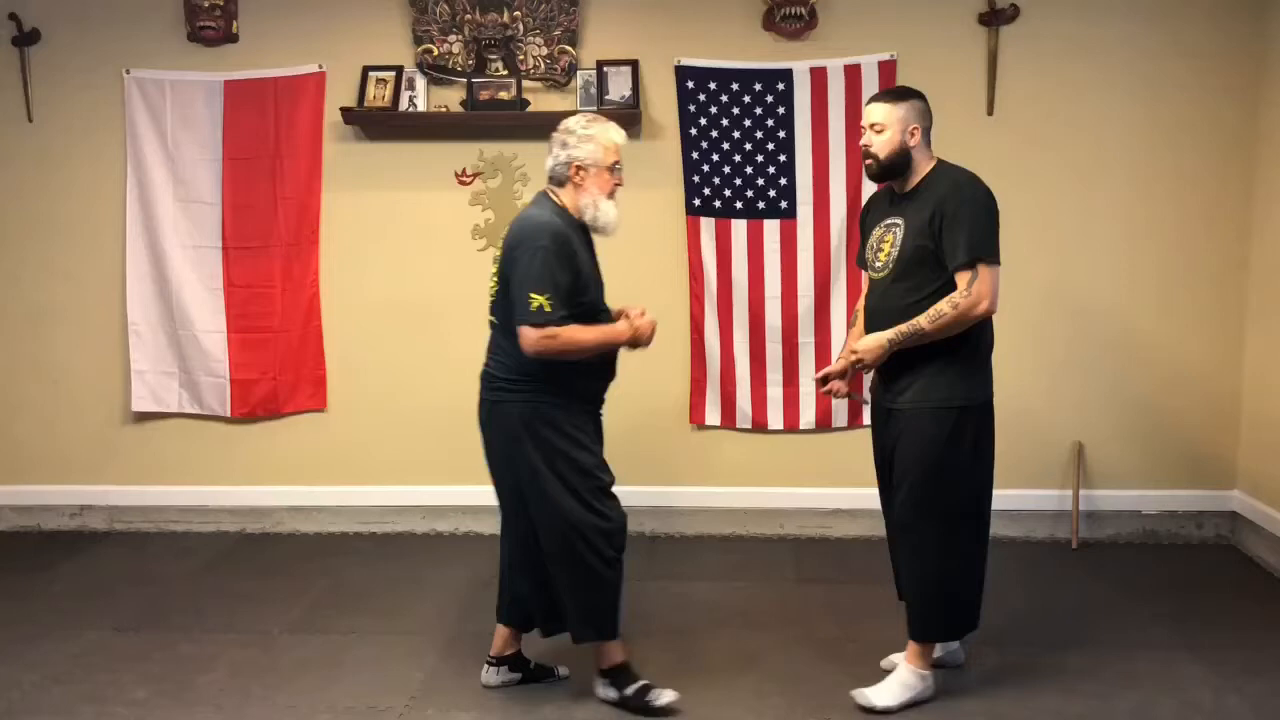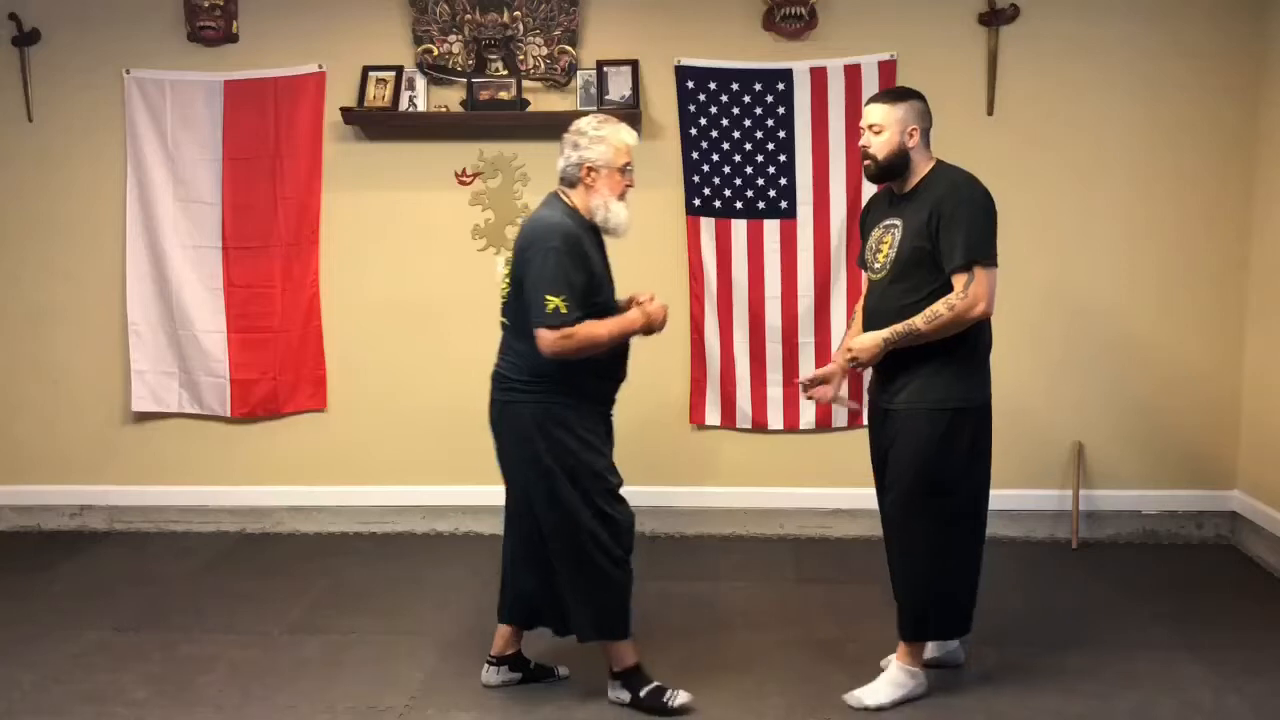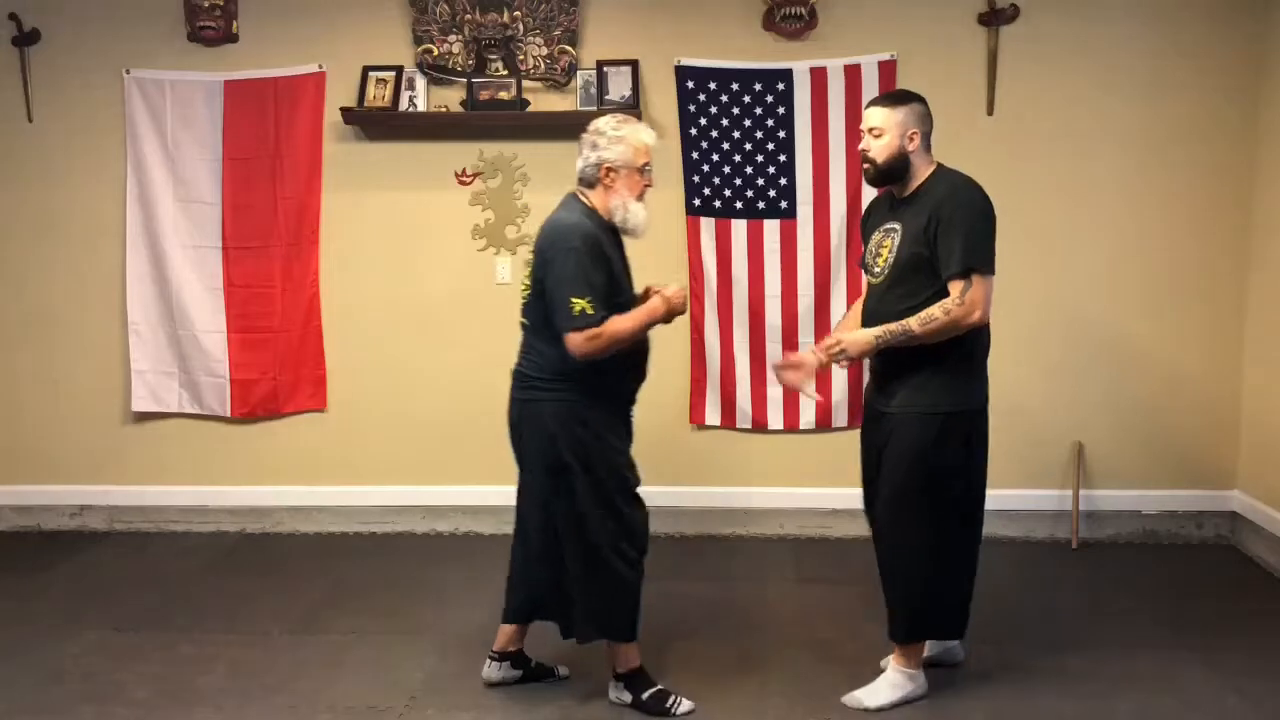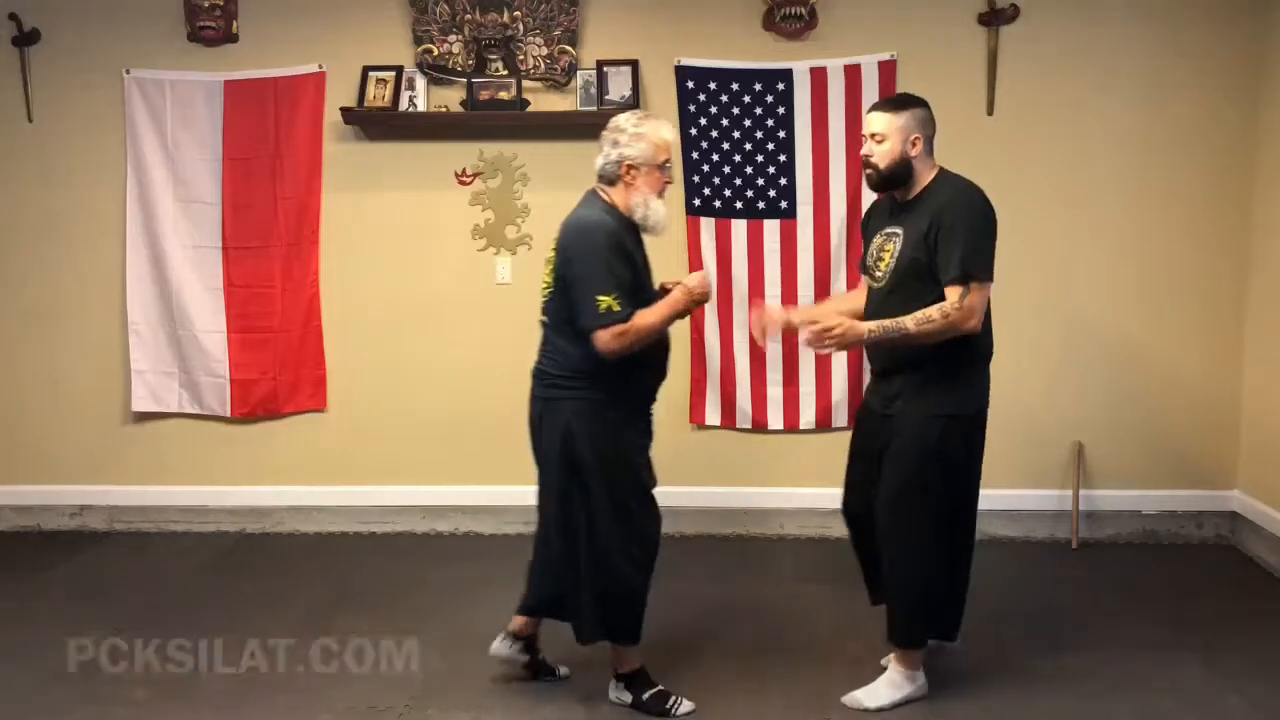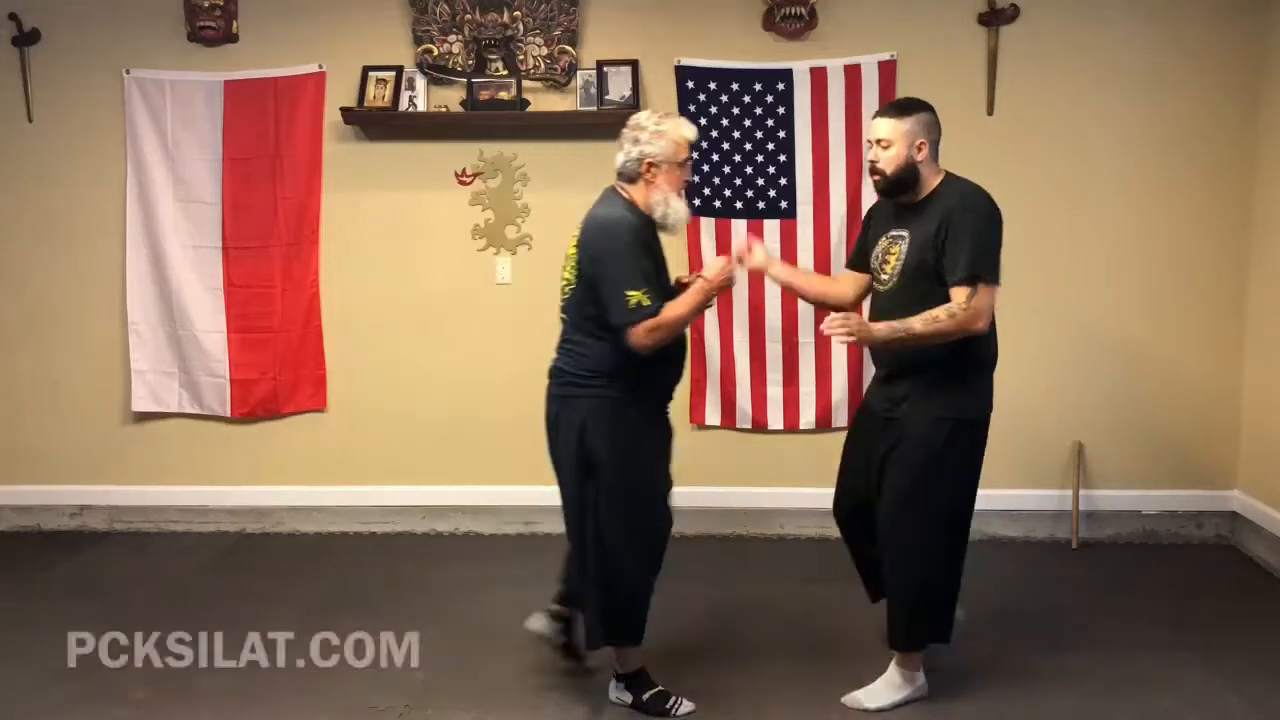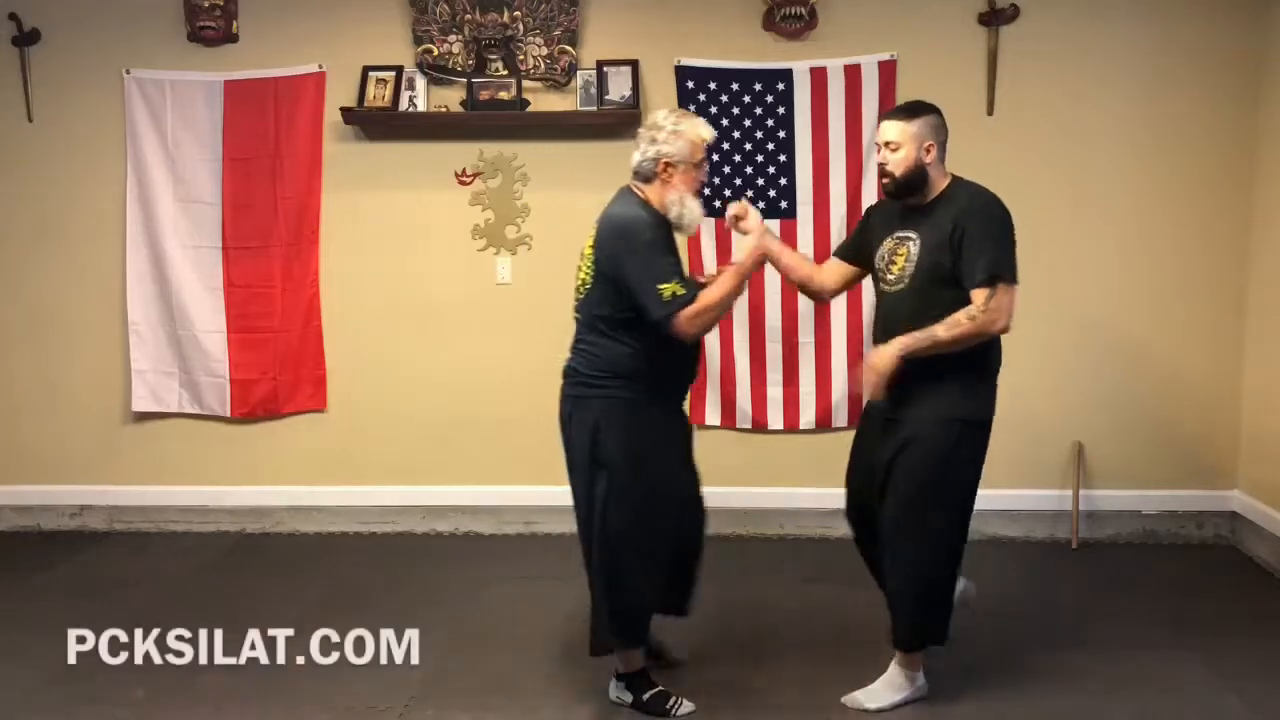
dt=0.1s
person 1, frame 1
left shoulder: (959, 194)
right shoulder: (876, 204)
left elbow: (977, 299)
left wrist: (888, 342)
right wrist: (847, 359)
left hip: (944, 394)
right hip: (893, 389)
left knee: (931, 521)
right knee: (905, 518)
left ankle: (919, 666)
right ankle: (940, 637)
person 1, frame 2
left shoulder: (958, 195)
right shoulder: (878, 204)
left elbow: (974, 302)
left wrist: (884, 341)
right wrist: (842, 360)
left hip: (943, 395)
right hip: (891, 390)
left knee: (925, 521)
right knee: (904, 518)
left ankle: (909, 664)
right ankle: (941, 636)
person 1, frame 3
left shoulder: (958, 200)
right shoulder: (879, 208)
left elbow: (968, 308)
left wrist: (872, 340)
right wrist: (825, 351)
left hip: (938, 398)
right hip: (889, 392)
left knee: (914, 524)
right knee: (890, 519)
left ankle: (908, 666)
right ankle: (939, 634)
person 1, frame 4
left shoulder: (960, 205)
right shoulder: (881, 210)
left elbow: (966, 314)
left wrist: (868, 332)
right wrist: (799, 318)
left hip: (940, 401)
right hip: (888, 393)
left knee: (913, 526)
right knee: (865, 514)
left ankle: (907, 668)
right ankle: (927, 626)
person 1, frame 5
left shoulder: (967, 209)
right shoulder: (884, 213)
left elbow: (972, 315)
right elbow: (846, 290)
left wrist: (875, 332)
right wrist: (770, 266)
left hip: (944, 403)
right hip: (886, 394)
left knee: (912, 526)
right knee: (855, 509)
left ankle: (906, 669)
right ankle: (931, 597)
person 1, frame 6
left shoulder: (977, 211)
right shoulder: (884, 214)
left elbow: (992, 316)
right elbow: (825, 280)
left wrist: (901, 348)
right wrist: (764, 239)
left hip: (951, 404)
right hip: (893, 398)
left knee: (916, 528)
right knee: (867, 509)
left ankle: (907, 670)
right ankle: (942, 587)
person 2, frame 1
left shoulder: (564, 225)
right shoulder: (542, 233)
right elbow: (538, 338)
left wrist: (615, 318)
right wrist: (622, 332)
left hip: (546, 410)
right hip: (534, 412)
left knee: (536, 530)
right knee: (592, 526)
left ankle: (504, 656)
person 2, frame 2
left shoulder: (575, 226)
right shoulder: (553, 235)
right elbow: (556, 340)
left wrist: (625, 309)
right wrist: (635, 322)
left hip: (554, 410)
right hip: (546, 413)
left knee: (540, 529)
right knee: (600, 528)
left ankle: (505, 655)
person 2, frame 3
left shoulder: (592, 225)
right shoulder: (574, 234)
right elbow: (586, 341)
left wrist: (643, 303)
right wrist: (656, 310)
left hip: (572, 409)
right hip: (566, 412)
left knee: (550, 530)
right knee: (613, 531)
left ankle: (506, 654)
person 2, frame 4
left shoulder: (611, 222)
right shoulder: (596, 232)
right elbow: (613, 338)
left wrist: (666, 297)
right wrist: (680, 302)
left hip: (592, 407)
right hip: (587, 410)
left knee: (574, 527)
right knee: (624, 532)
left ankle: (520, 636)
person 2, frame 5
left shoulder: (626, 219)
right shoulder: (616, 229)
right elbow: (645, 333)
left wrist: (689, 289)
right wrist: (709, 286)
left hip: (621, 404)
right hip: (602, 406)
left knee: (636, 524)
right knee: (625, 532)
left ankle: (563, 613)
person 2, frame 6
left shoulder: (639, 217)
right shoulder: (632, 227)
right elbow: (687, 321)
left wrist: (710, 283)
right wrist: (743, 269)
left hip: (635, 402)
right hip: (614, 408)
left knee: (678, 519)
right knee: (630, 533)
left ankle: (628, 630)
